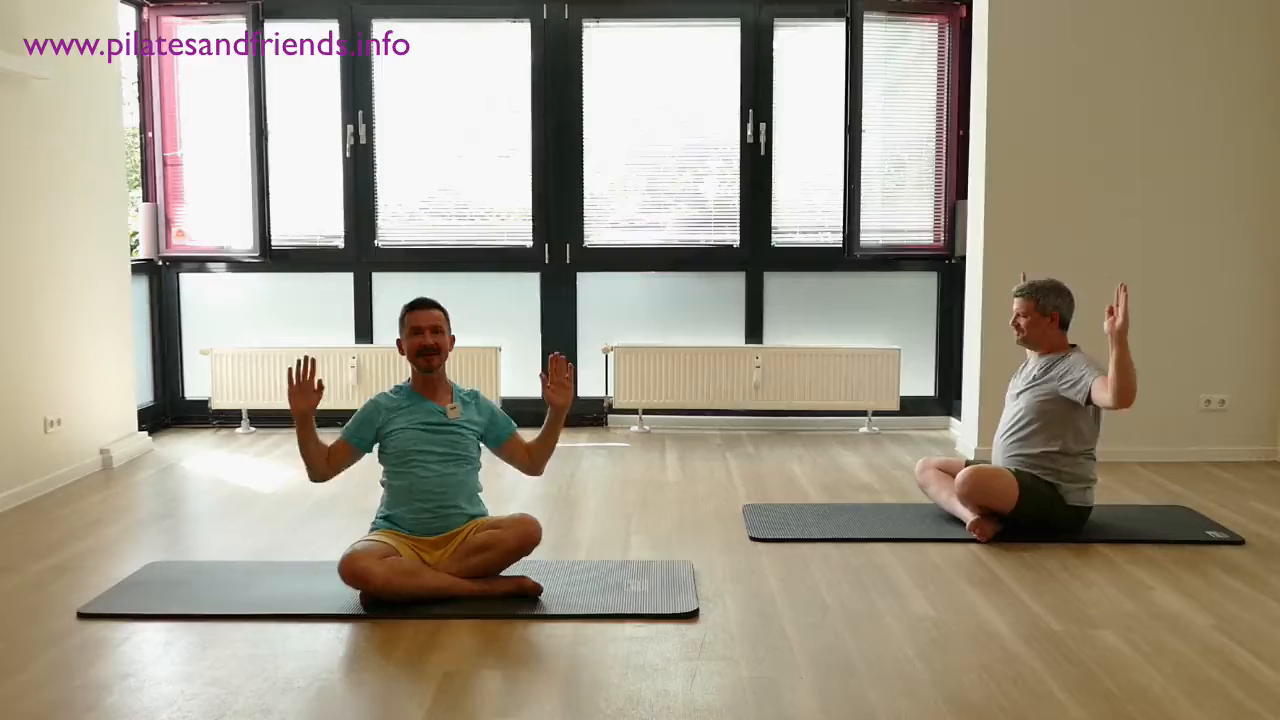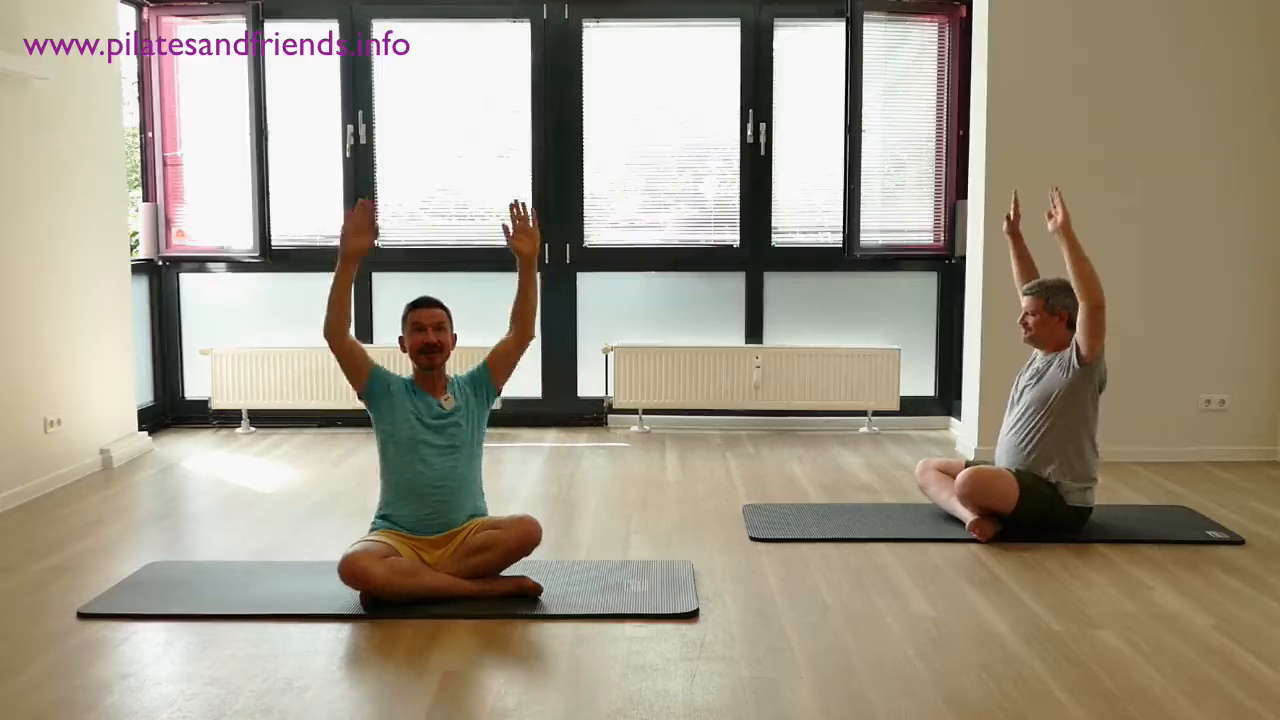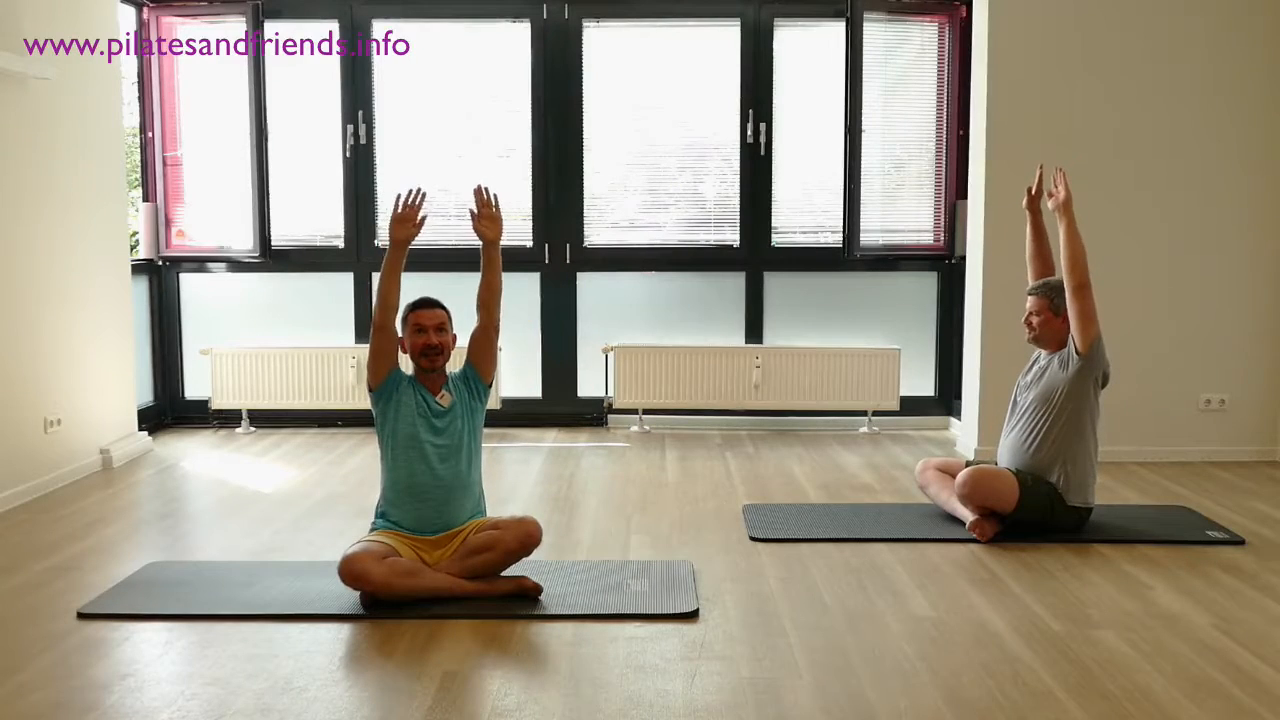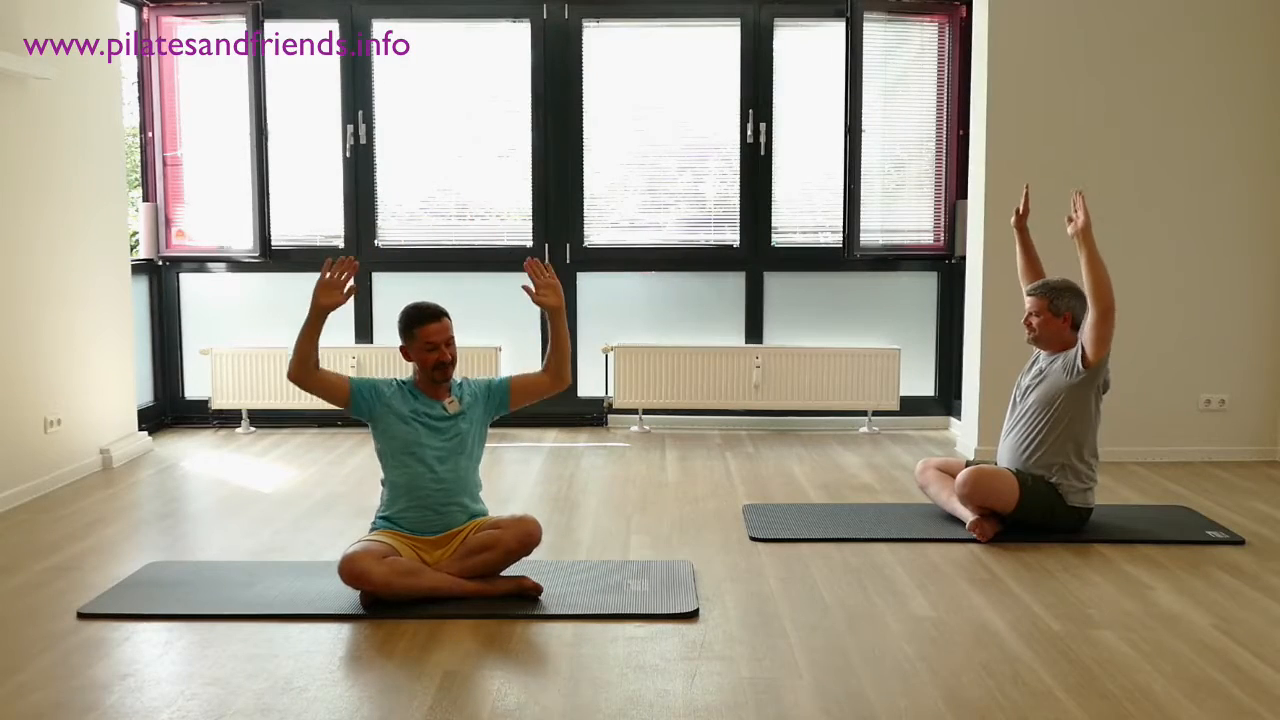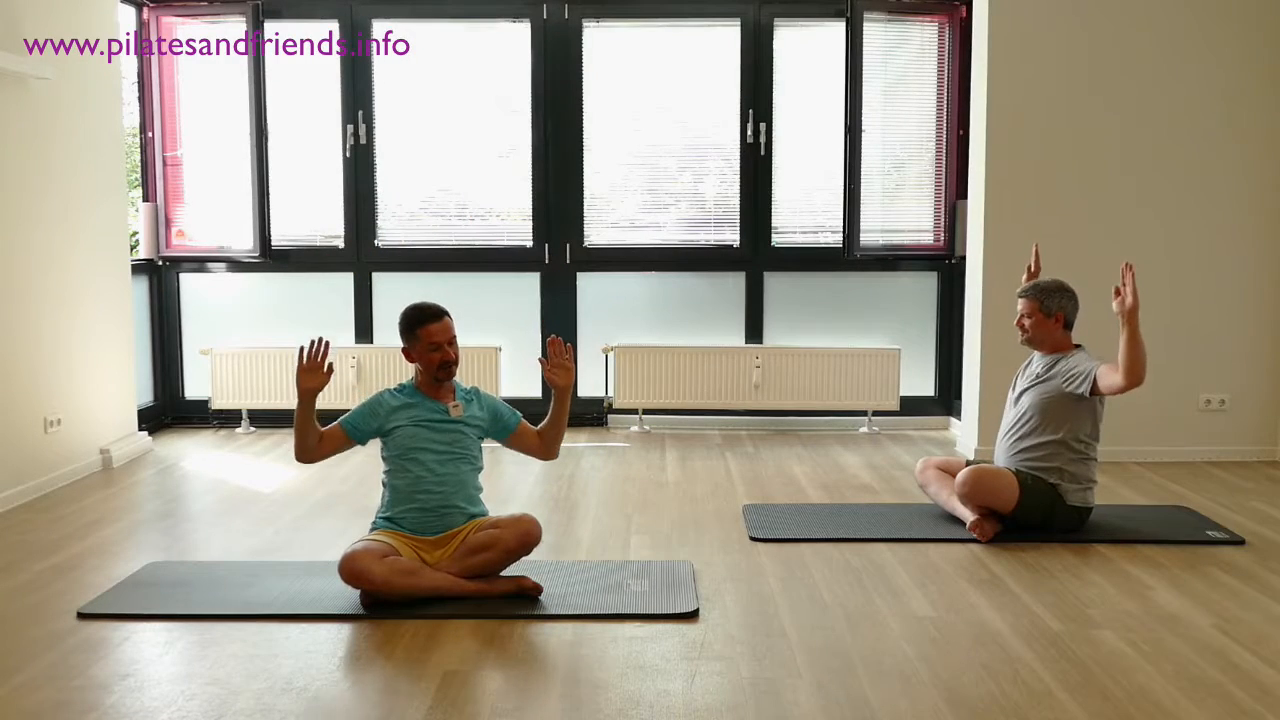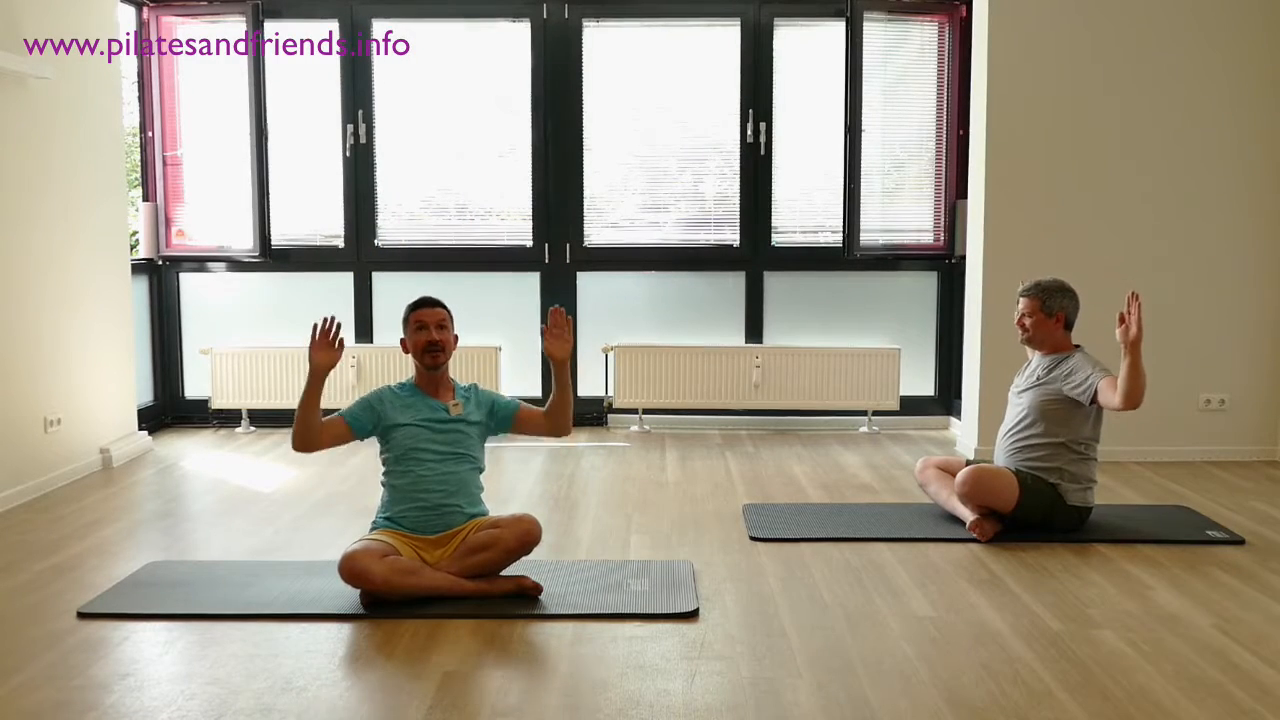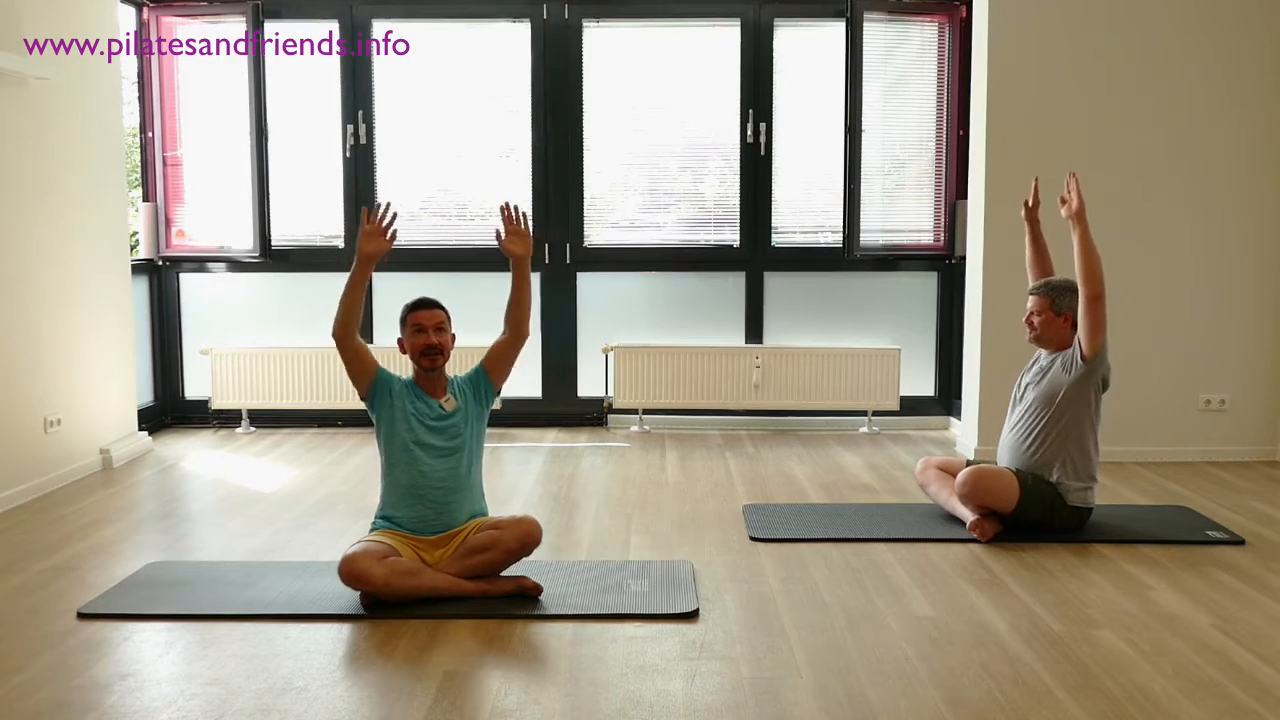
dt=0.7s
person 1, frame 1
left shoulder: (477, 406)
right shoulder: (381, 408)
left elbow: (533, 463)
right elbow: (320, 471)
left wrist: (557, 410)
right wrist: (305, 419)
left hip: (466, 536)
right hip: (398, 538)
left knee: (527, 530)
right knee: (354, 567)
left ankle: (402, 582)
right ankle: (493, 586)
person 1, frame 2
left shoulder: (475, 391)
right shoulder: (387, 393)
left elbow: (522, 332)
right elbow: (335, 335)
left wrist: (526, 261)
right wrist: (348, 259)
left hip: (467, 533)
right hip: (398, 537)
left knee: (526, 531)
right knee: (354, 567)
left ankle: (406, 581)
right ankle: (492, 586)
person 1, frame 3
left shoulder: (470, 389)
right shoulder: (392, 392)
left elbow: (490, 321)
right elbow: (381, 322)
left wrist: (491, 246)
right wrist: (398, 247)
left hip: (466, 534)
right hip: (398, 537)
left knee: (527, 531)
right knee: (354, 567)
left ankle: (404, 583)
right ankle: (495, 586)
person 1, frame 4
left shoulder: (481, 396)
right shoulder: (383, 399)
left elbow: (556, 378)
right elbow: (303, 375)
left wrist: (555, 313)
right wrist: (320, 311)
left hip: (466, 533)
right hip: (398, 538)
left knee: (527, 531)
right knee: (354, 567)
left ankle: (402, 584)
right ankle: (491, 586)
person 1, frame 5
left shoulder: (481, 404)
right shoulder: (385, 406)
left elbow: (546, 449)
right elbow: (308, 453)
left wrist: (561, 394)
right wrist: (307, 399)
left hip: (466, 534)
right hip: (399, 537)
left knee: (526, 529)
right knee: (355, 566)
left ankle: (400, 583)
right ankle: (492, 586)
person 1, frame 6
left shoulder: (481, 402)
right shoulder: (383, 403)
left elbow: (558, 425)
right elbow: (305, 443)
left wrist: (560, 365)
right wrist: (317, 374)
left hip: (468, 533)
right hip: (399, 537)
left knee: (526, 529)
right knee: (355, 565)
left ankle: (400, 583)
right ankle: (492, 586)
person 1, frame 7
left shoulder: (475, 392)
right shoulder: (388, 396)
left elbow: (516, 332)
right elbow: (344, 335)
left wrist: (521, 262)
right wrist: (365, 261)
left hip: (467, 534)
right hip: (398, 537)
left knee: (527, 531)
right knee: (354, 567)
left ankle: (403, 582)
right ankle: (495, 586)
person 2, frame 1
left shoulder: (1074, 369)
right shoulder: (1035, 359)
left elbow: (1120, 397)
left wrist: (1117, 339)
right wrist: (1022, 304)
right hip: (1014, 478)
left knee: (969, 480)
right knee: (927, 468)
left ankle: (991, 518)
right ankle: (977, 516)
person 2, frame 2
left shoulder: (1079, 364)
right shoulder: (1042, 353)
left elbow: (1094, 304)
right elbow: (1032, 289)
left wrist: (1064, 235)
right wrist: (1013, 236)
left hip: (1059, 501)
right hip: (1016, 479)
left knee: (970, 482)
right knee: (927, 469)
left ankle: (985, 514)
right ankle: (978, 516)
person 2, frame 3
left shoulder: (1082, 360)
right shoulder: (1045, 351)
left elbow: (1077, 286)
right elbow: (1042, 279)
left wrist: (1064, 214)
right wrist: (1033, 214)
left hip: (1060, 501)
right hip: (1016, 479)
left knee: (971, 481)
right knee: (927, 469)
left ankle: (987, 515)
right ankle: (980, 516)
person 2, frame 4
left shoulder: (1082, 365)
right shoulder: (1044, 352)
left elbow: (1103, 310)
right elbow: (1036, 287)
left wrist: (1083, 239)
right wrist: (1021, 231)
left hip: (1059, 501)
right hip: (1016, 479)
left knee: (969, 481)
right knee: (927, 468)
left ankle: (988, 514)
right ankle: (977, 515)
person 2, frame 5
left shoulder: (1078, 367)
right shoulder: (1040, 357)
left elbow: (1128, 379)
right elbow: (1035, 326)
left wrist: (1128, 319)
right wrist: (1033, 283)
left hip: (1059, 499)
right hip: (1015, 478)
left knee: (970, 482)
right knee: (928, 468)
left ankle: (989, 516)
right ankle: (976, 515)
person 2, frame 6
left shoulder: (1079, 369)
right shoulder: (1039, 359)
left elbow: (1127, 400)
left wrist: (1131, 348)
left hip: (1058, 499)
right hip: (1015, 478)
left knee: (970, 481)
right knee: (927, 467)
left ankle: (990, 517)
right ankle: (977, 517)
person 2, frame 7
left shoulder: (1083, 364)
right shoulder: (1045, 352)
left elbow: (1092, 296)
right elbow: (1042, 283)
left wrist: (1077, 222)
right wrist: (1031, 224)
left hip: (1059, 501)
right hip: (1017, 480)
left knee: (971, 482)
right knee: (927, 468)
left ankle: (987, 515)
right ankle: (981, 516)
